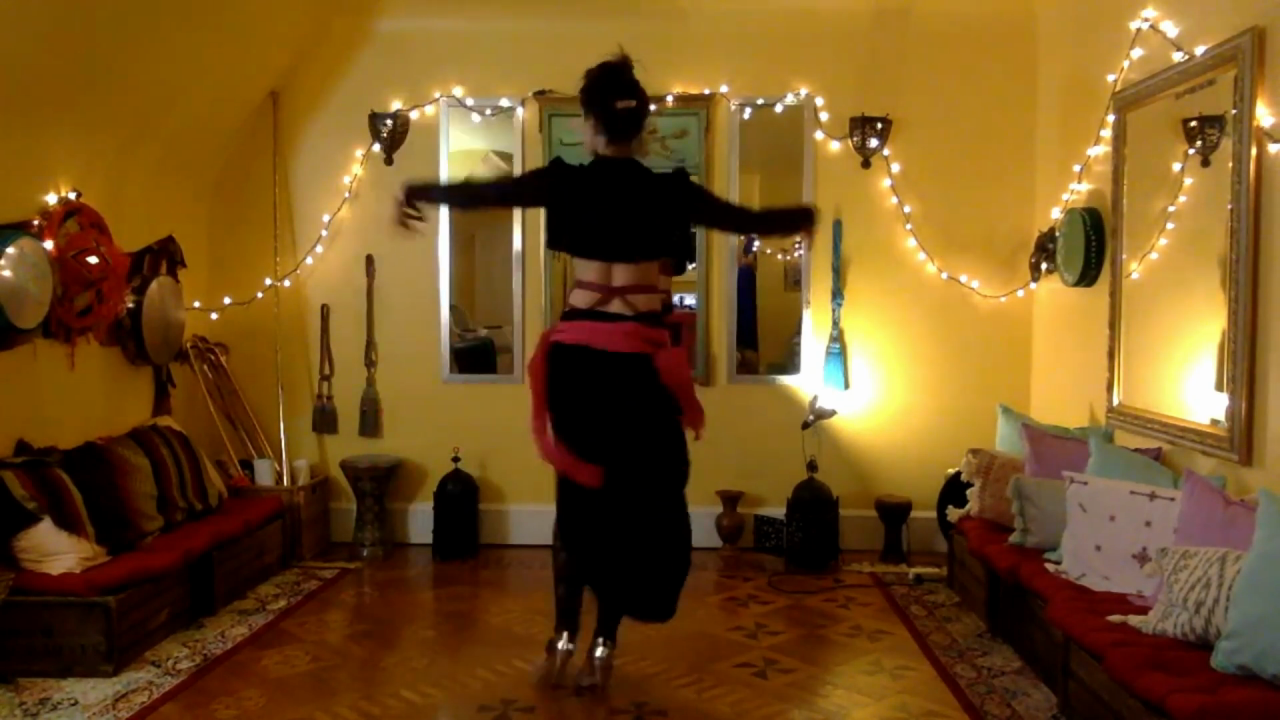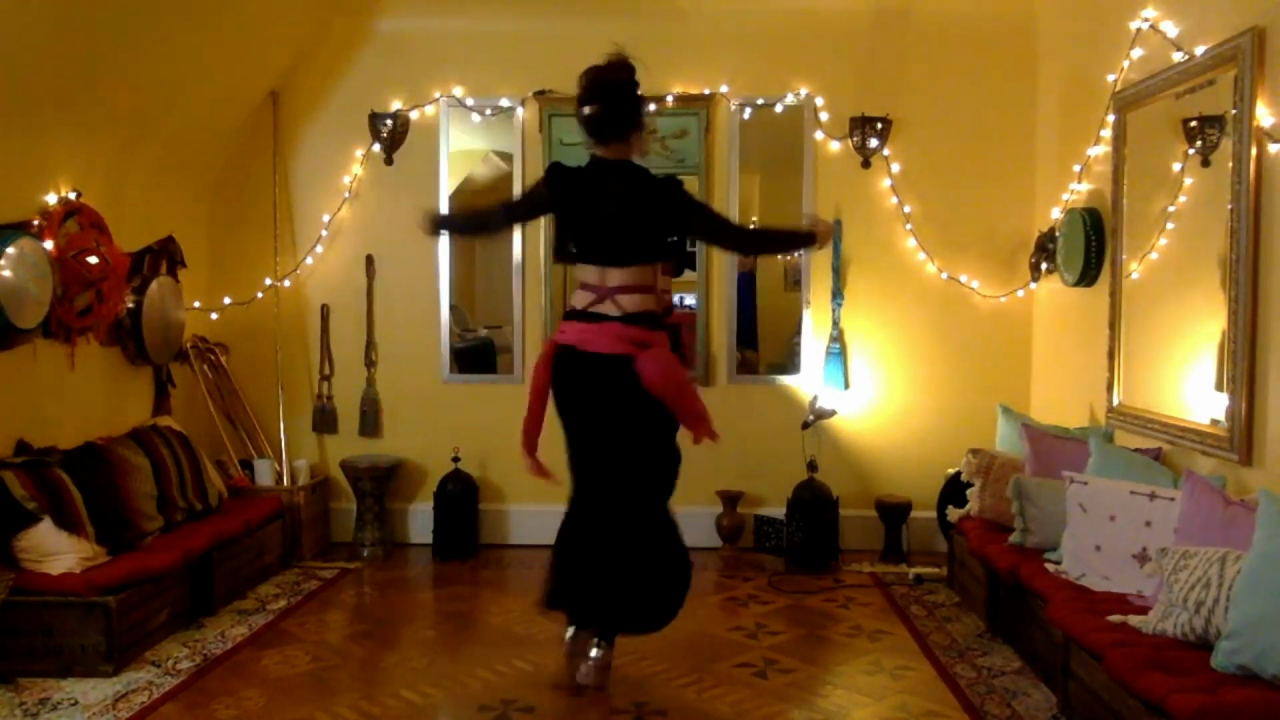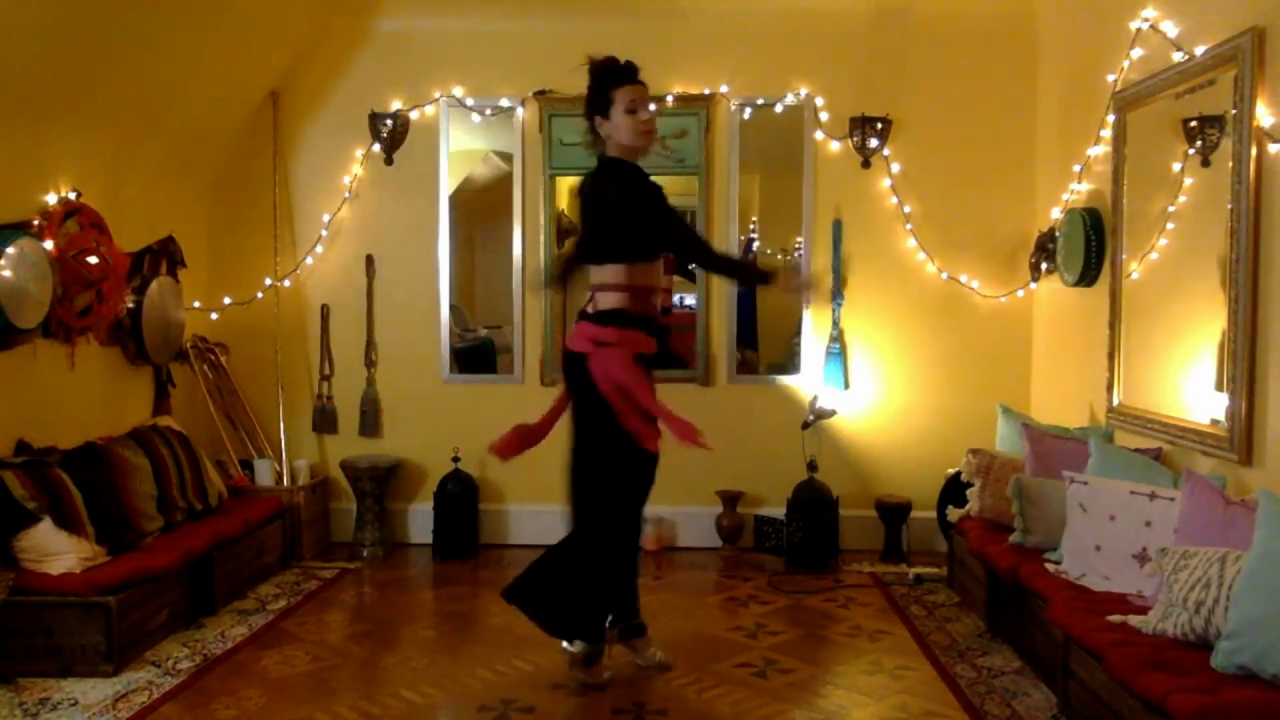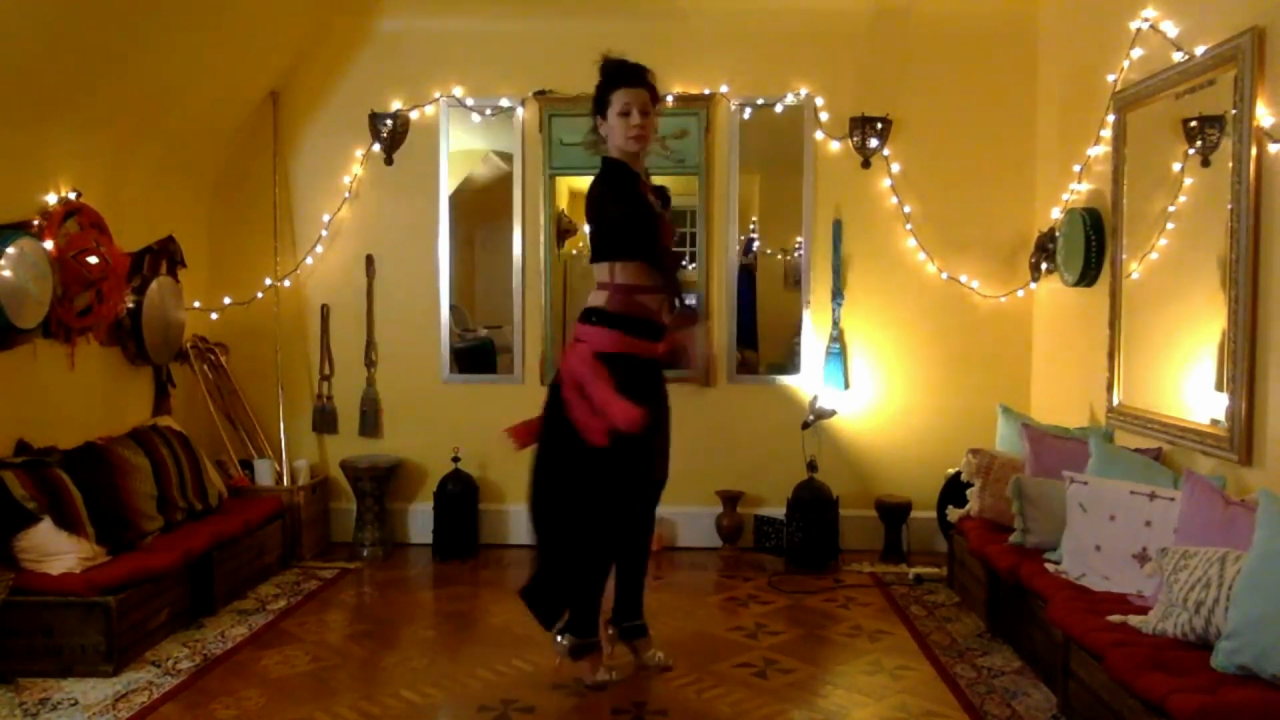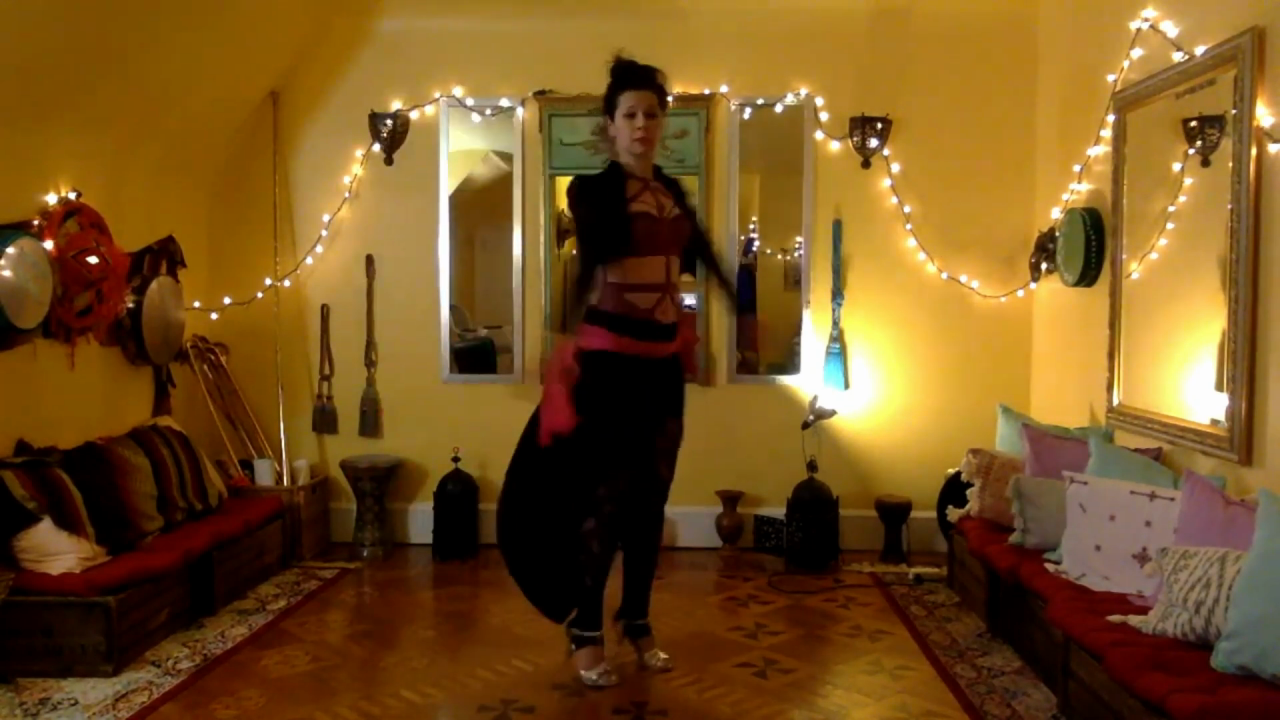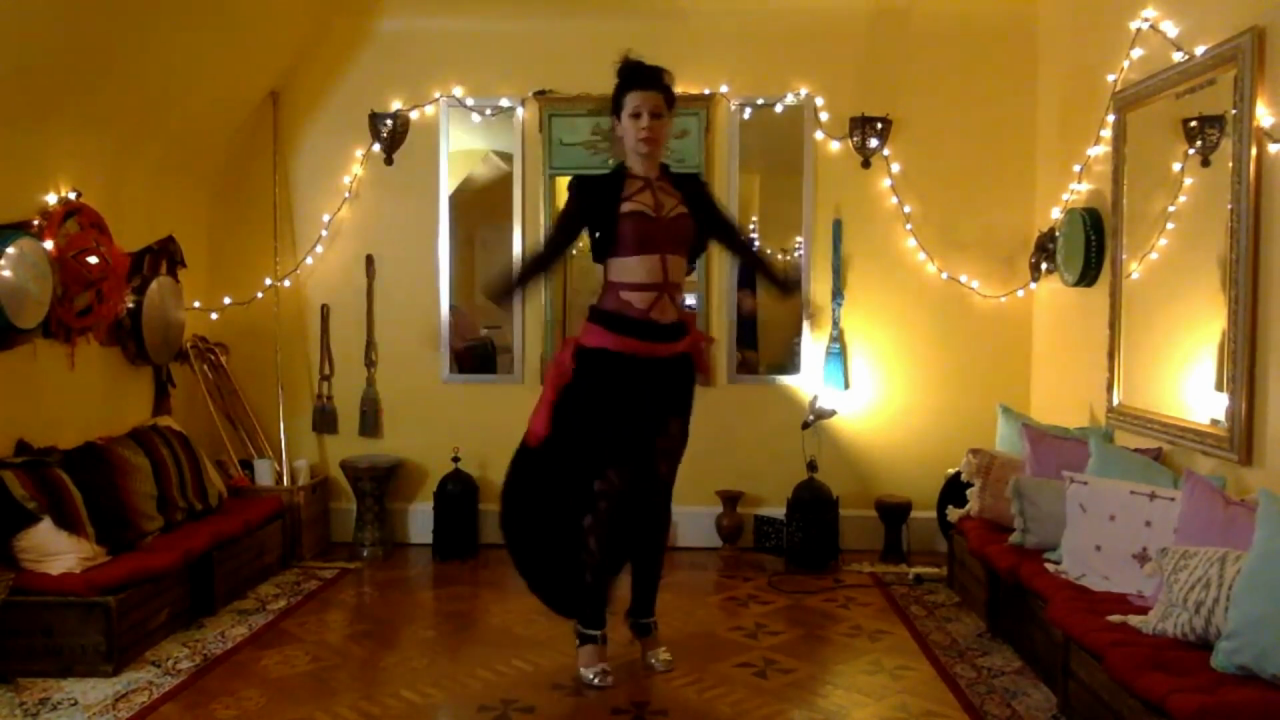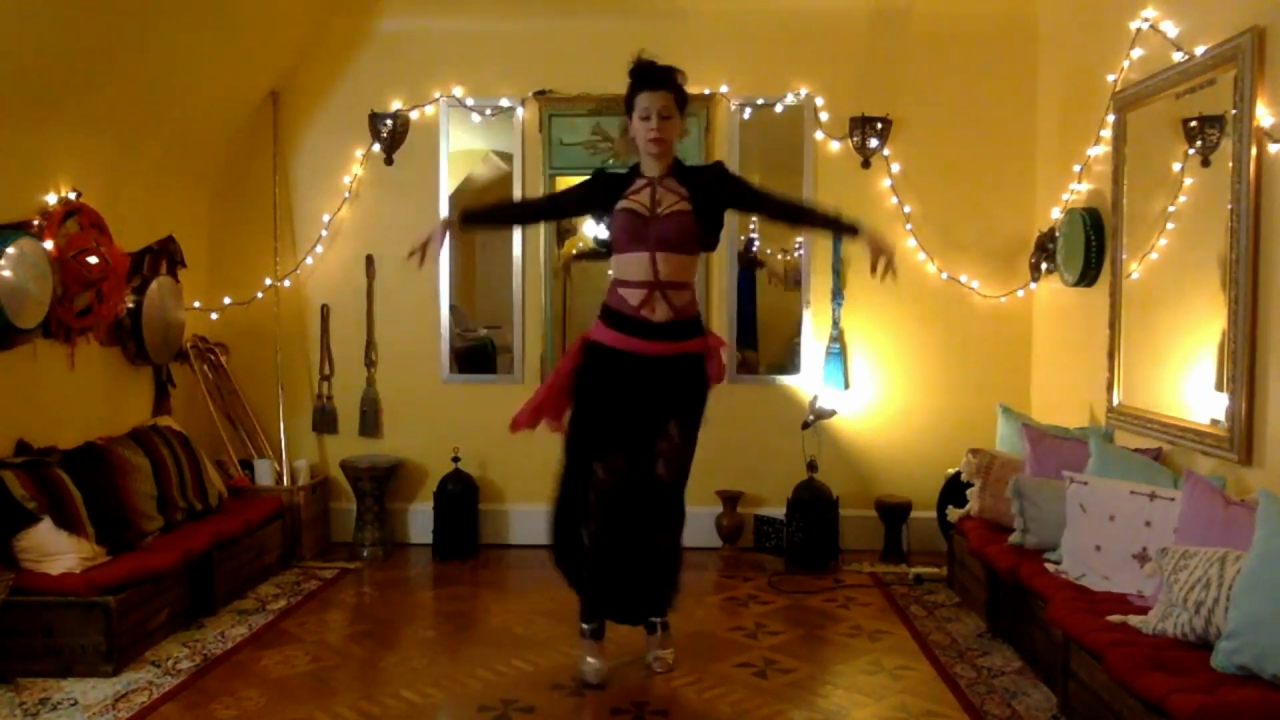
dt=0.1s
person 1, frame 1
left shoulder: (565, 183)
right shoulder: (670, 190)
left elbow: (481, 193)
right elbow: (751, 222)
left wrist: (413, 192)
right wrist: (804, 216)
left hip: (578, 352)
right hip: (644, 355)
left knee: (579, 497)
right knee: (642, 497)
left ankle: (564, 638)
right ankle: (603, 643)
person 1, frame 2
left shoulder: (563, 185)
right shoulder: (654, 191)
left elbow: (486, 220)
right elbow: (738, 239)
left wrist: (439, 221)
right wrist: (808, 236)
left hip: (578, 347)
right hip: (631, 355)
left knee: (599, 491)
right knee: (634, 499)
left ankle: (582, 624)
right ankle: (596, 641)
person 1, frame 3
left shoulder: (603, 184)
right shoulder: (629, 188)
left elbow: (581, 258)
right elbow: (691, 251)
left wrist: (563, 272)
right wrist: (766, 276)
left hip: (599, 345)
right hip: (616, 352)
left knee: (619, 491)
right knee: (614, 494)
left ankle: (622, 623)
right ankle: (584, 637)
person 1, frame 4
left shoulder: (646, 191)
right shoulder: (612, 186)
right elbow: (651, 260)
left wrist: (673, 318)
right wrist: (682, 313)
left hip: (646, 354)
right hip: (610, 351)
left knee: (642, 496)
right knee: (607, 497)
left ankle: (630, 624)
right ankle: (578, 635)
person 1, frame 5
left shoulder: (673, 190)
right shoulder: (596, 190)
left elbow: (701, 254)
right elbow: (588, 260)
left wrist: (734, 304)
right wrist: (563, 338)
left hip: (662, 356)
right hip: (610, 353)
left knee: (650, 495)
right knee: (606, 495)
left ankle: (636, 622)
right ankle: (584, 633)
person 1, frame 6
left shoulder: (690, 191)
right shoulder: (595, 191)
left elbow: (737, 240)
right elbow: (552, 251)
left wrist: (789, 293)
right wrist: (493, 300)
left hip: (671, 355)
right hip: (609, 351)
left knee: (655, 495)
right knee: (605, 493)
left ankle: (645, 623)
right ankle: (590, 634)
person 1, frame 7
left shoulder: (708, 183)
right shoulder: (608, 187)
left elbow: (781, 208)
right elbow: (537, 209)
left wrist: (860, 232)
right wrist: (454, 220)
left hip: (682, 354)
right hip: (615, 349)
left knee: (664, 490)
right knee: (605, 488)
left ankle: (656, 619)
right ankle: (592, 626)
